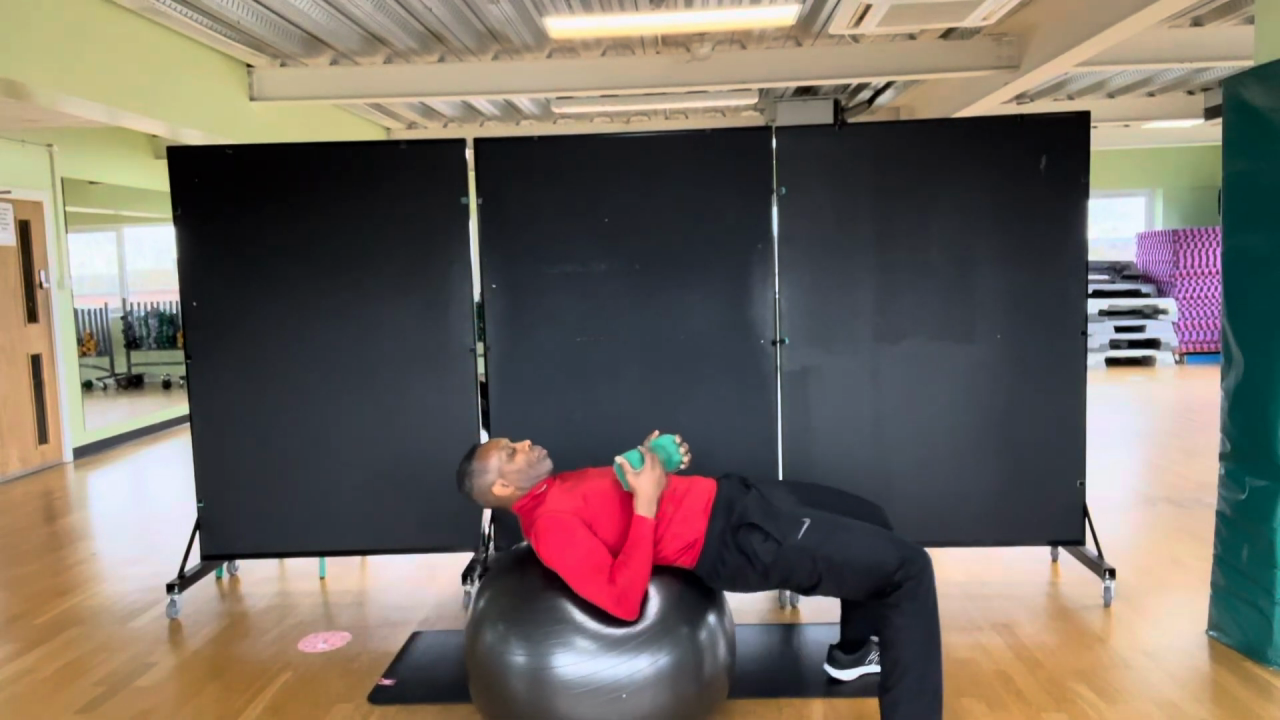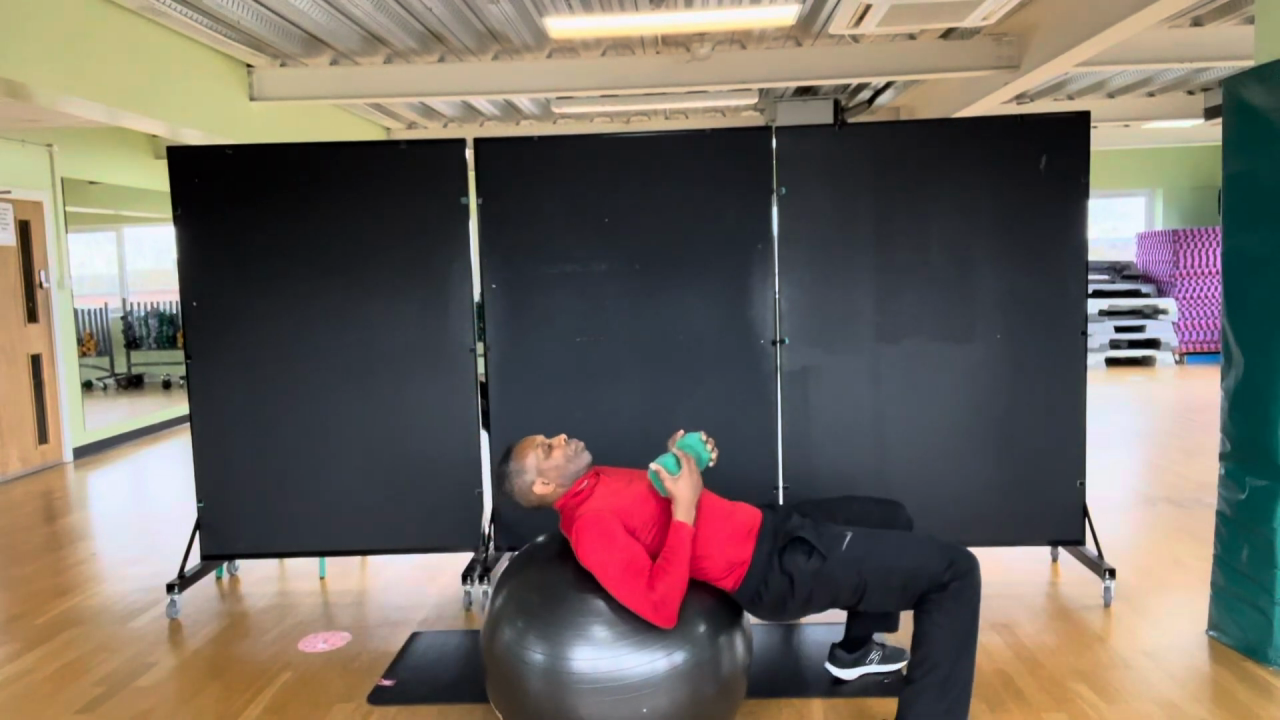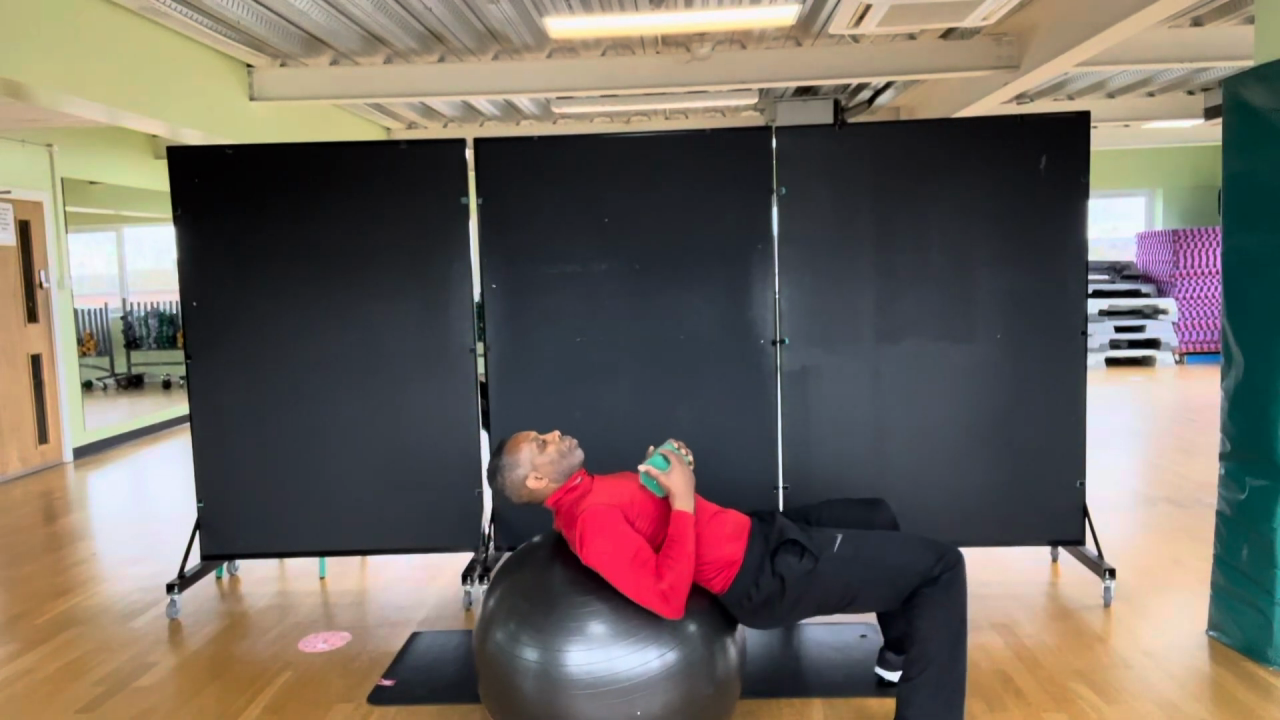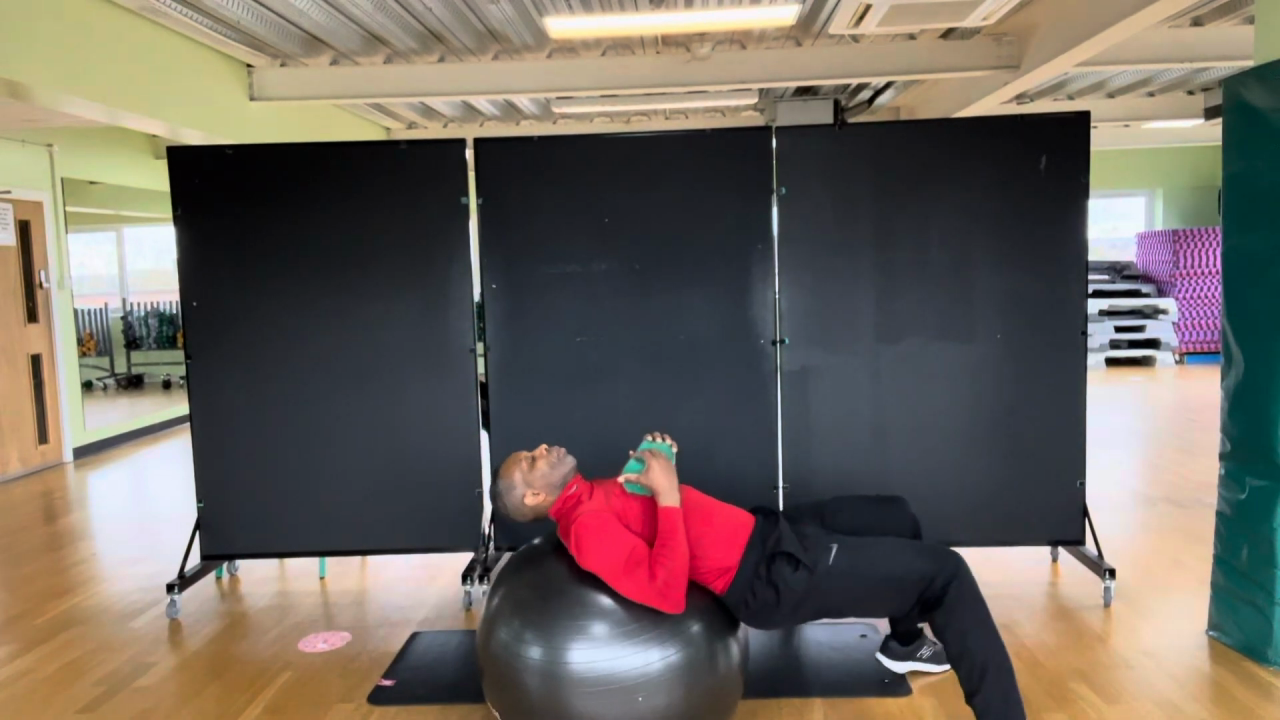
dt=0.5s
person 1, frame 1
left shoulder: (551, 489)
right shoulder: (550, 523)
right elbow: (623, 600)
left wrist: (656, 463)
right wrist: (647, 501)
left hip: (736, 499)
right hip: (743, 537)
left knee: (872, 525)
right knee: (908, 568)
left ankle: (853, 650)
person 1, frame 2
left shoulder: (594, 482)
right shoulder: (590, 523)
right elbow: (662, 606)
left wrist: (680, 461)
right wrist: (684, 506)
left hip: (771, 526)
right hip: (778, 564)
left knee: (894, 519)
right knee: (954, 569)
left ankle: (854, 650)
person 1, frame 3
left shoulder: (580, 490)
right shoulder: (591, 520)
right elbow: (668, 598)
left wrist: (664, 470)
right wrist: (682, 497)
left hip: (758, 533)
right hip: (769, 571)
left knee: (877, 516)
right knee: (939, 564)
left ankle: (901, 652)
person 1, frame 4
left shoulder: (588, 494)
right shoulder: (586, 527)
right elbow: (668, 592)
left wrist: (654, 466)
right wrist: (665, 493)
left hip: (764, 529)
right hip: (770, 574)
left knee: (895, 517)
right knee: (944, 570)
left ankle: (904, 642)
